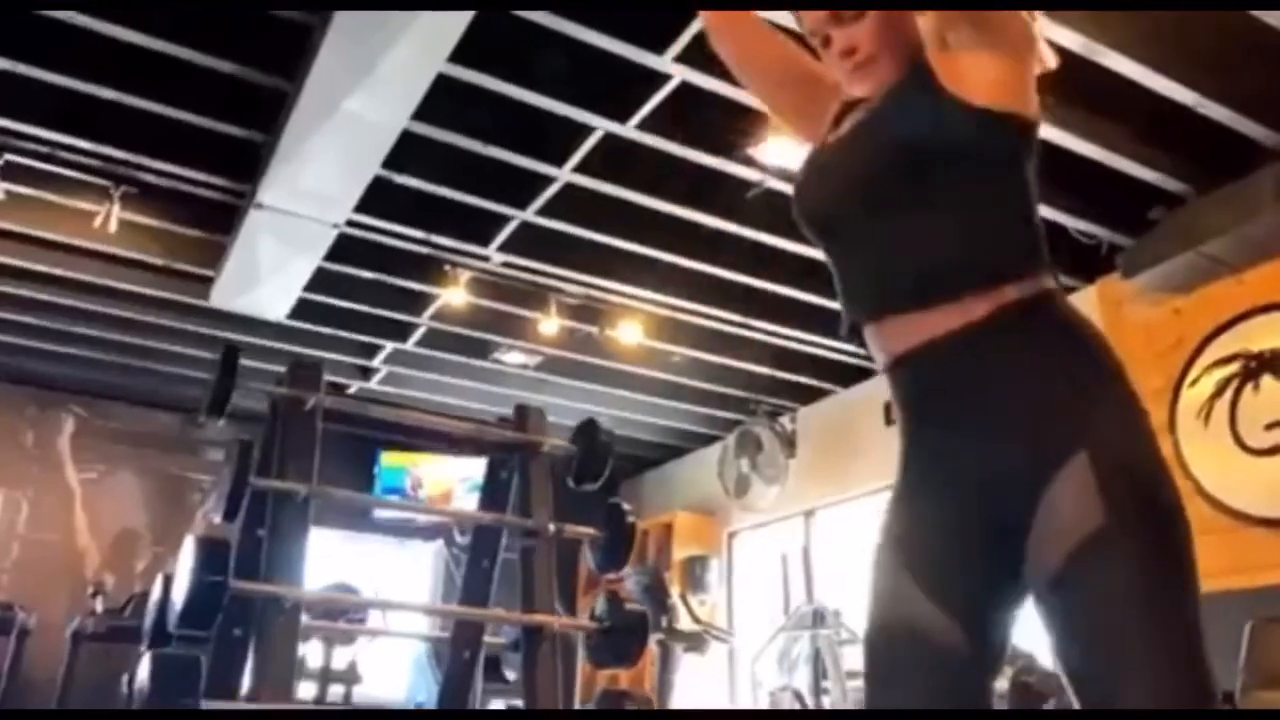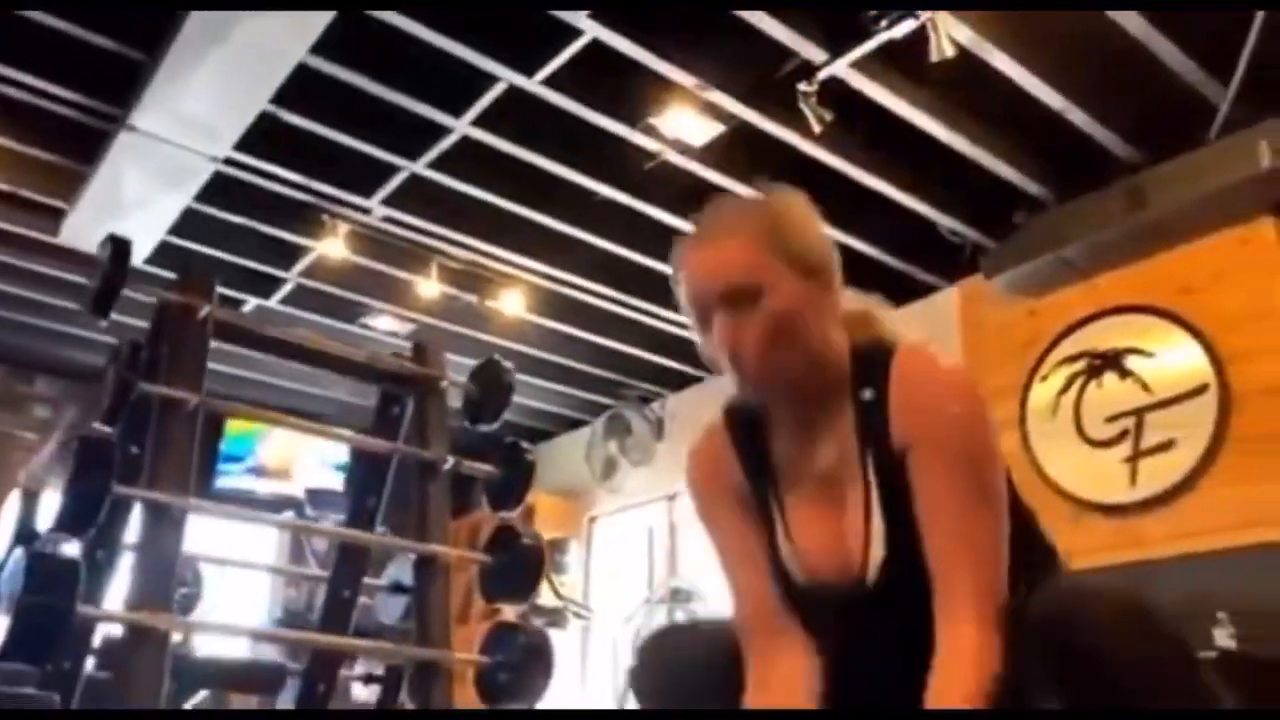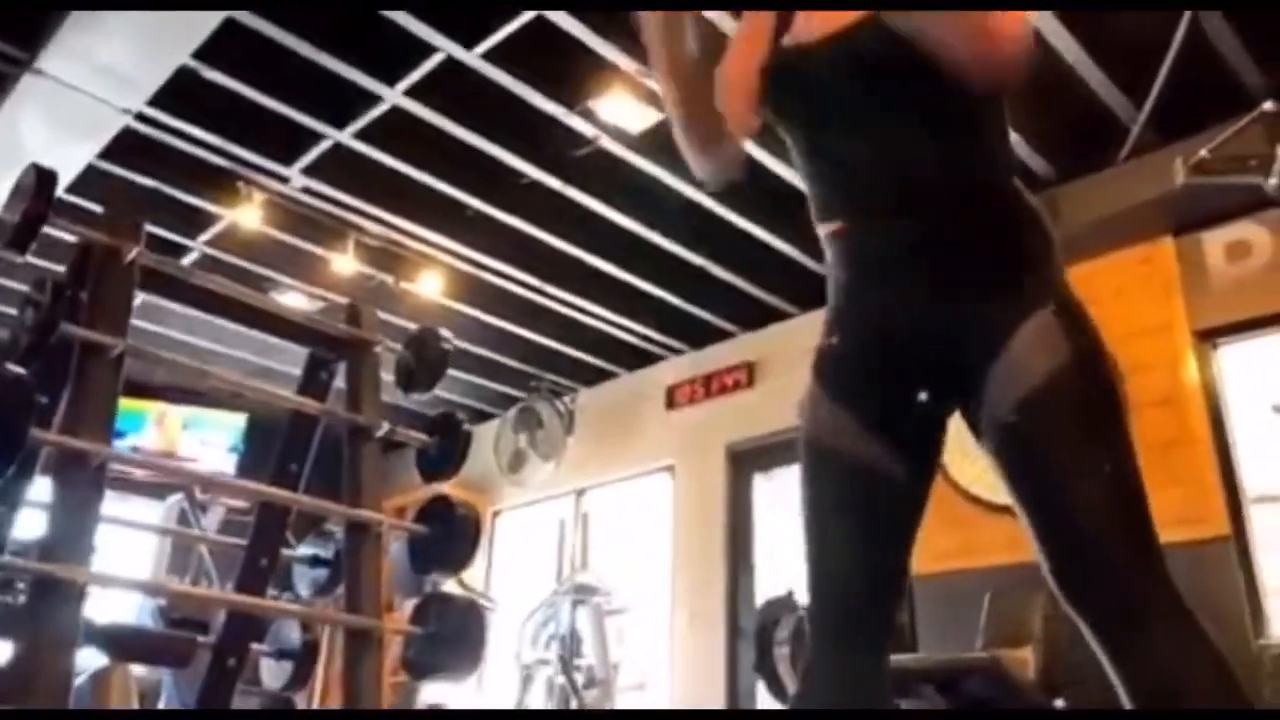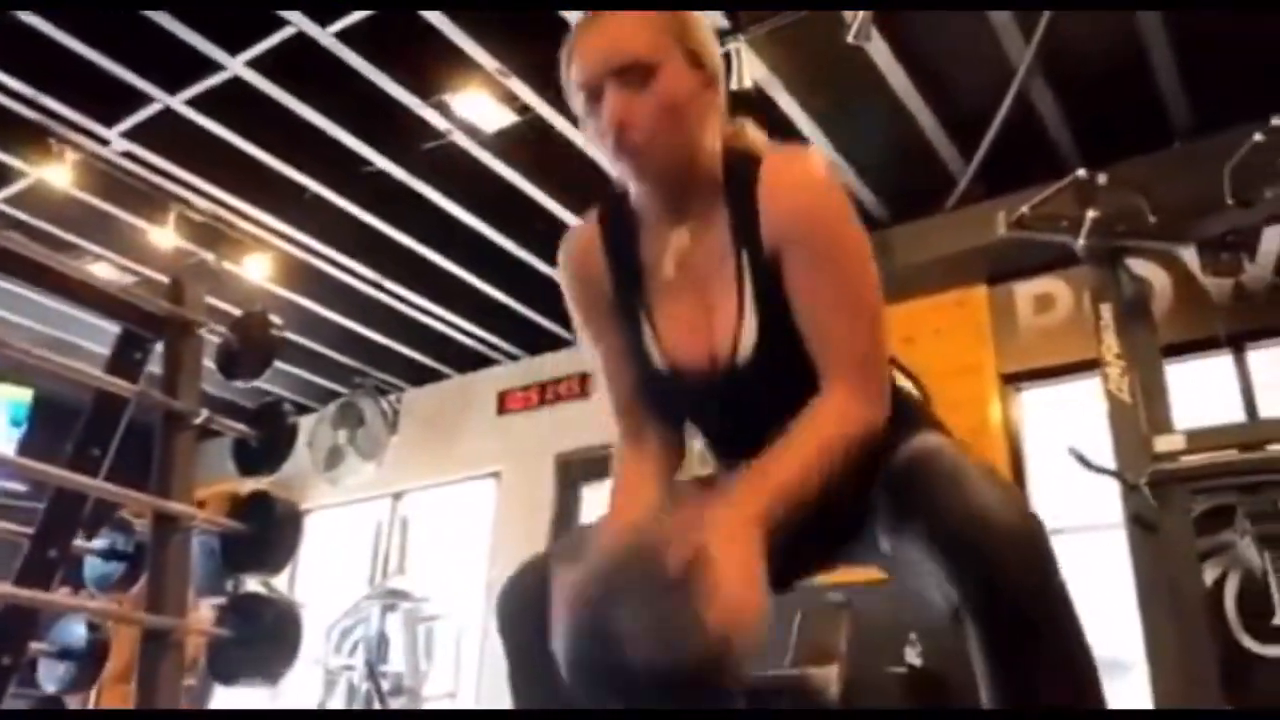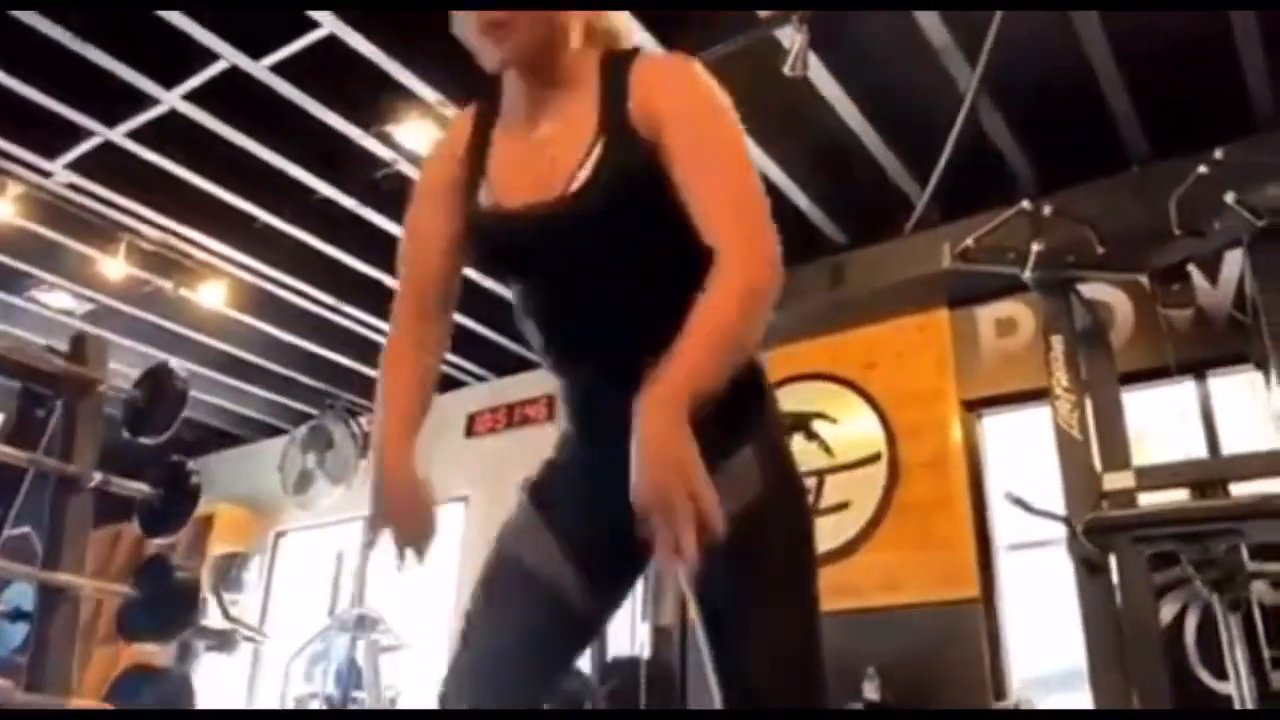
dt=1s
person 1, frame 1
left shoulder: (981, 55)
right shoulder: (834, 122)
right elbow: (728, 28)
left hip: (1050, 405)
right hip: (936, 441)
left knee: (1156, 697)
right knee: (910, 700)
person 1, frame 2
left shoulder: (922, 394)
right shoulder: (718, 463)
left elbow: (972, 624)
right elbow: (776, 646)
right hip: (874, 694)
left knee: (1110, 634)
person 1, frame 3
right shoulder: (770, 25)
left elbow: (1000, 47)
right elbow: (710, 154)
right wrist: (668, 37)
left hip: (989, 280)
right hip: (865, 310)
left knee: (1117, 585)
right knee: (844, 620)
person 1, frame 4
left shoulder: (789, 188)
right shoulder: (591, 256)
left elbow: (858, 396)
right elbow: (644, 441)
left wrist: (742, 513)
right wrist: (615, 553)
left hip: (878, 466)
right hip: (755, 508)
left knee: (1001, 546)
right knee: (533, 601)
person 1, frame 5
left shoulder: (658, 85)
right shoulder: (463, 145)
left elbow: (752, 262)
right elbow: (419, 312)
left wrist: (665, 405)
right wrist: (394, 444)
left hip: (708, 429)
right hip: (591, 449)
left knee: (772, 697)
right knee: (478, 700)
